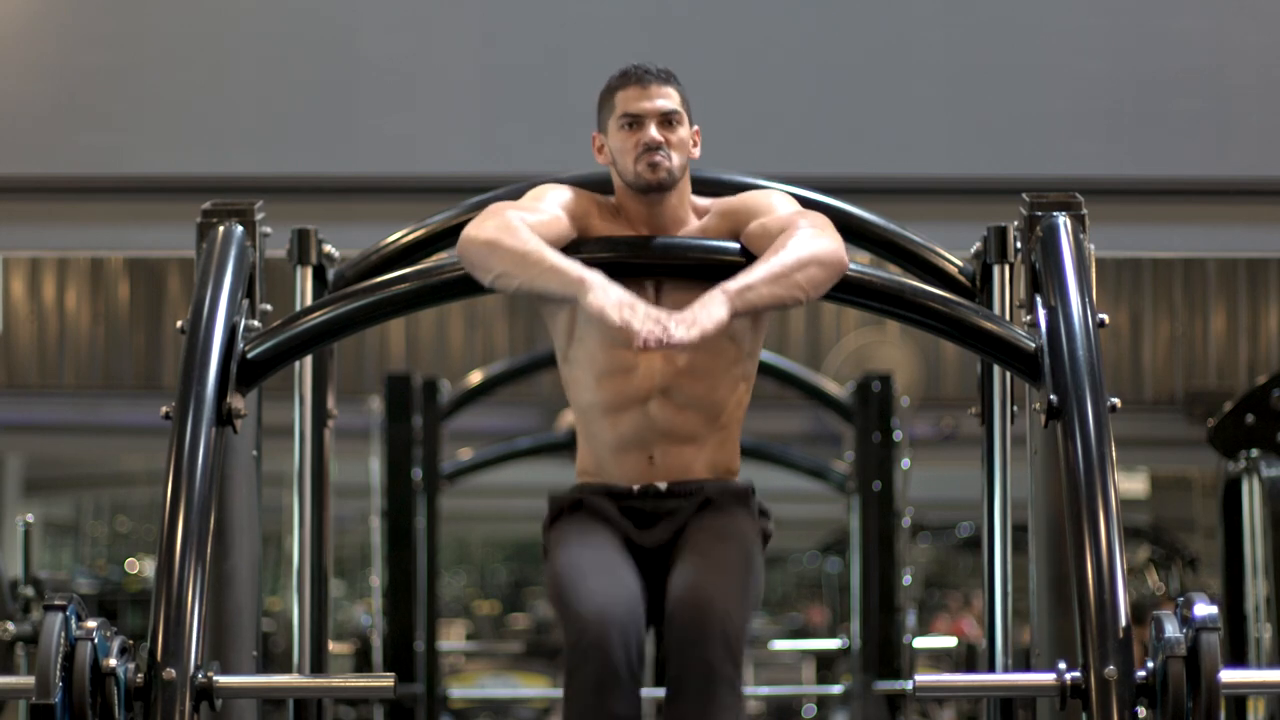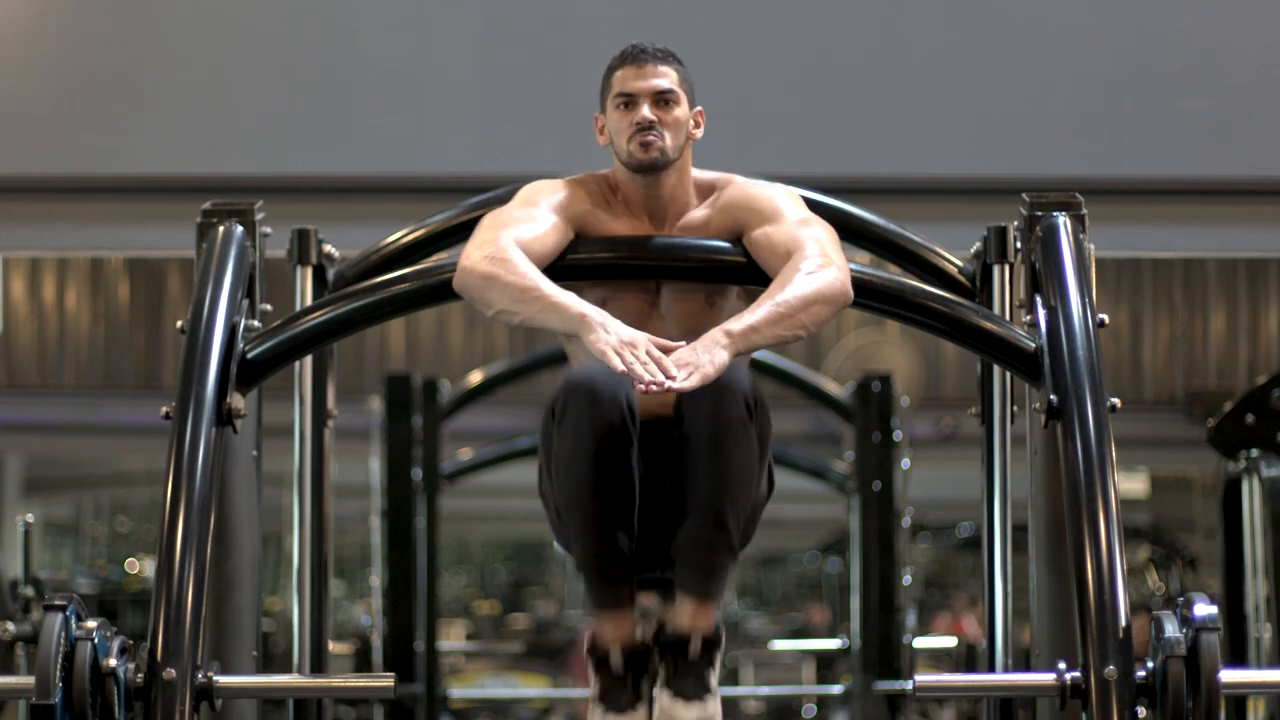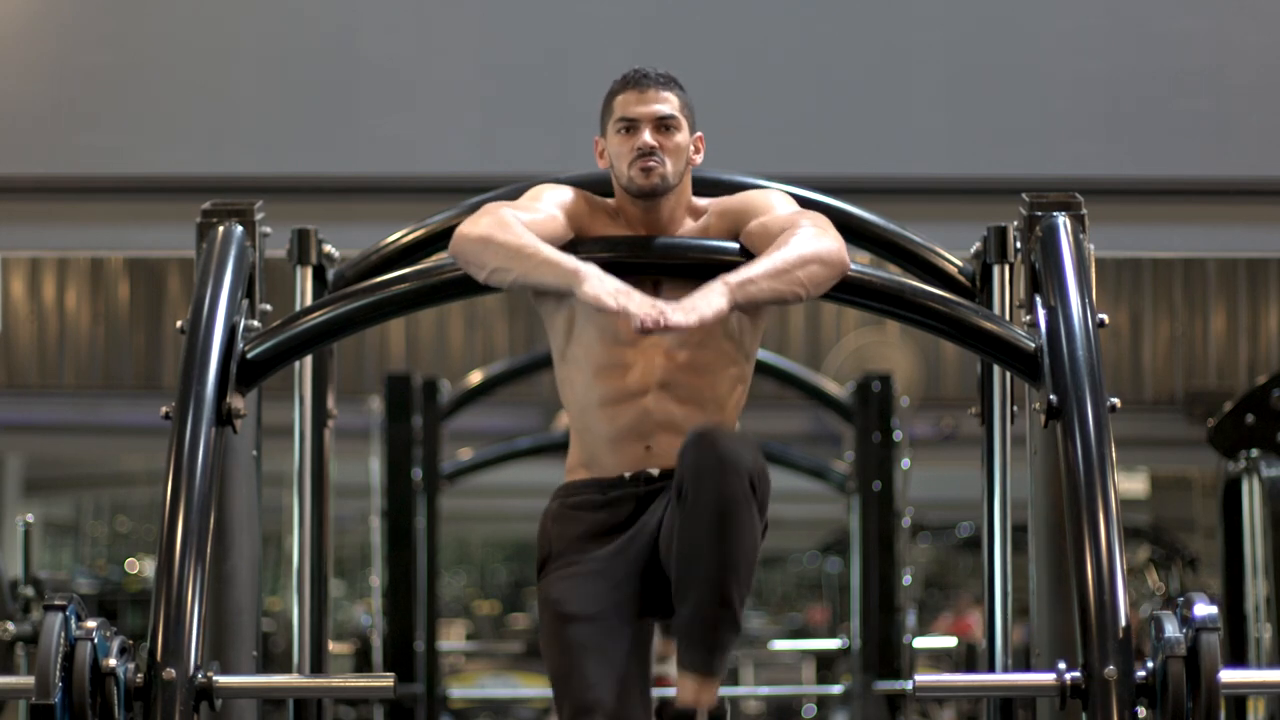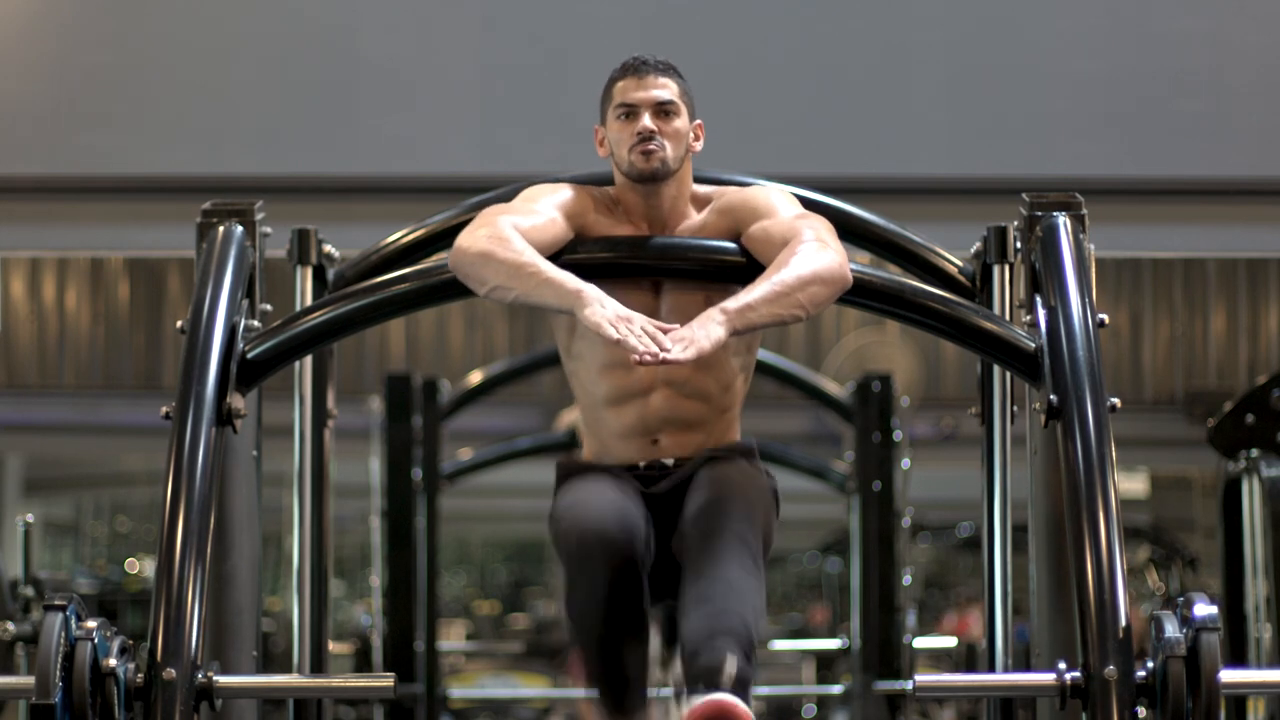
dt=0.4s
person 1, frame 1
left shoulder: (743, 219)
right shoulder: (571, 217)
left elbow: (825, 250)
right elbow: (480, 241)
left wrist: (718, 302)
right wrist: (591, 286)
left hip: (713, 515)
right hip: (598, 517)
left knee: (705, 620)
right knee: (599, 632)
person 1, frame 2
left shoulder: (746, 203)
right shoulder: (567, 202)
left elbow: (829, 279)
right elbow: (477, 268)
left wrist: (722, 339)
right wrist: (593, 323)
left hip: (709, 490)
right hip: (604, 497)
left knee: (728, 387)
right knee: (587, 391)
left ankle: (692, 634)
right ankle: (615, 647)
person 1, frame 3
left shoulder: (741, 217)
right shoulder: (570, 214)
left elbow: (826, 251)
right elbow: (473, 240)
left wrist: (719, 293)
right wrist: (589, 278)
left hip: (709, 495)
right hip: (591, 515)
left knee: (721, 461)
person 1, frame 4
left shoulder: (743, 209)
right shoulder: (570, 208)
left elbow: (828, 264)
right elbow: (473, 250)
left wrist: (719, 319)
right wrist: (588, 300)
left hip: (713, 493)
right hip: (609, 490)
left knee: (731, 496)
right knee: (595, 528)
